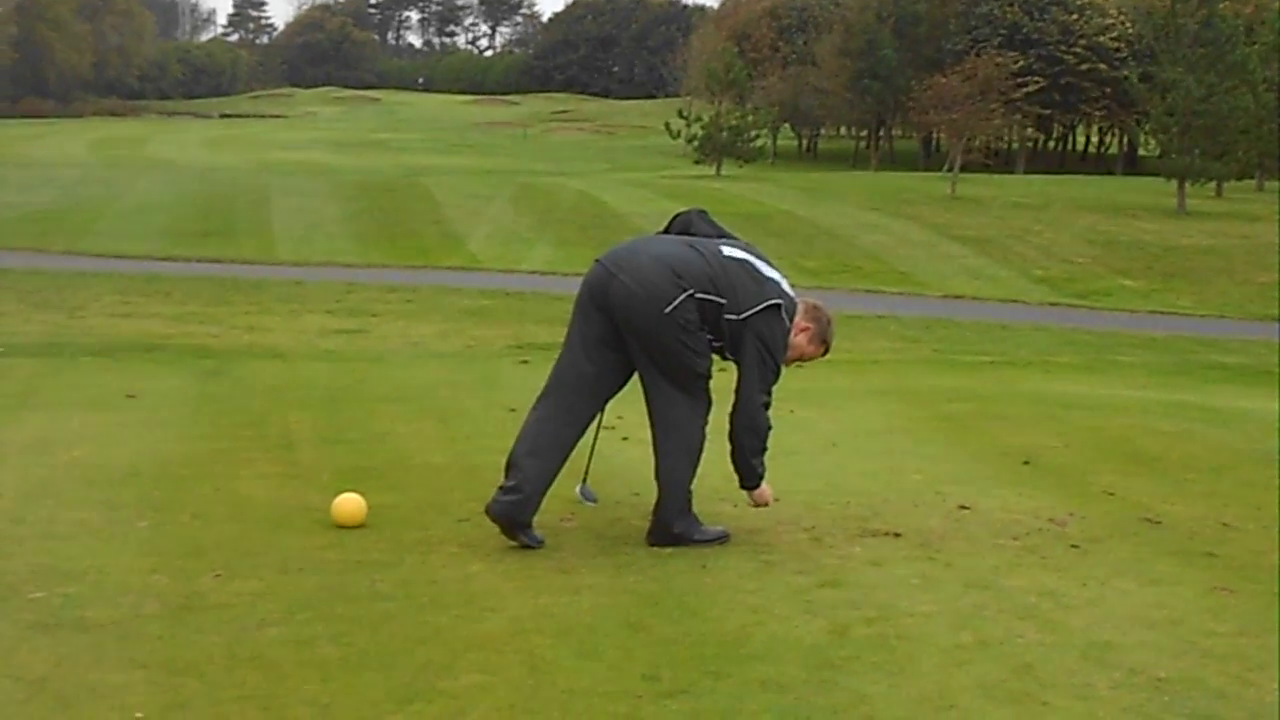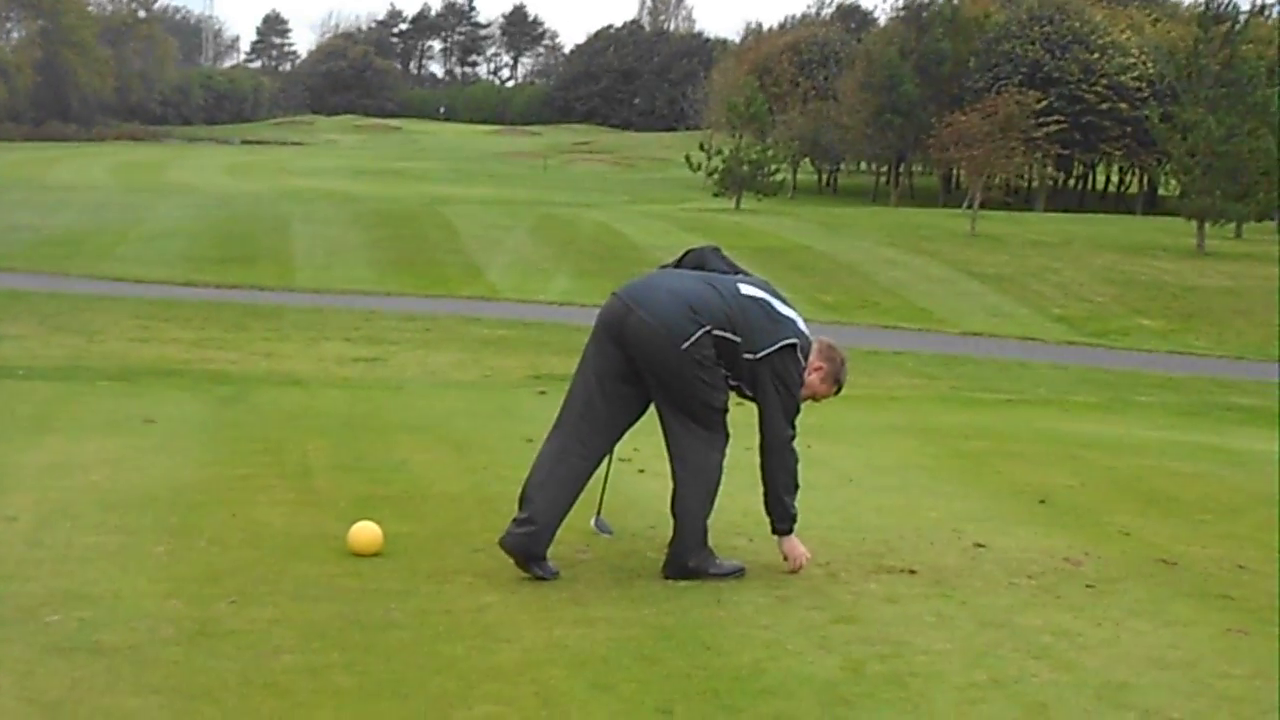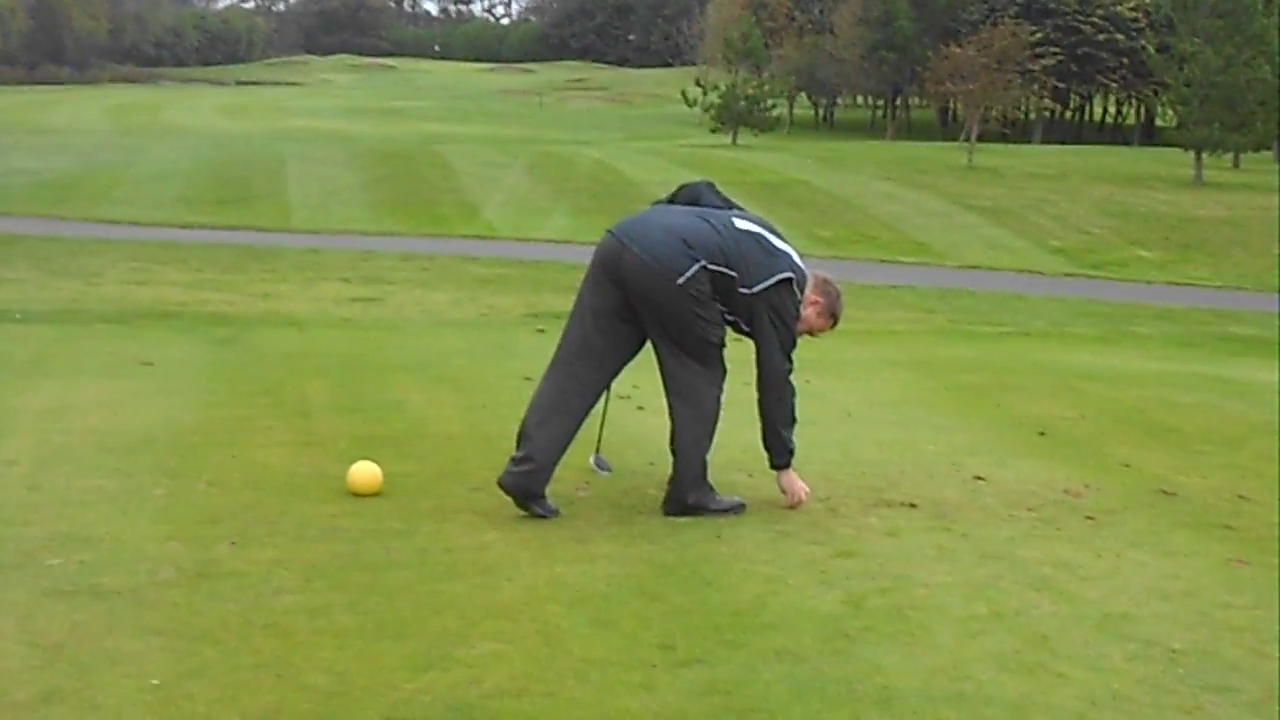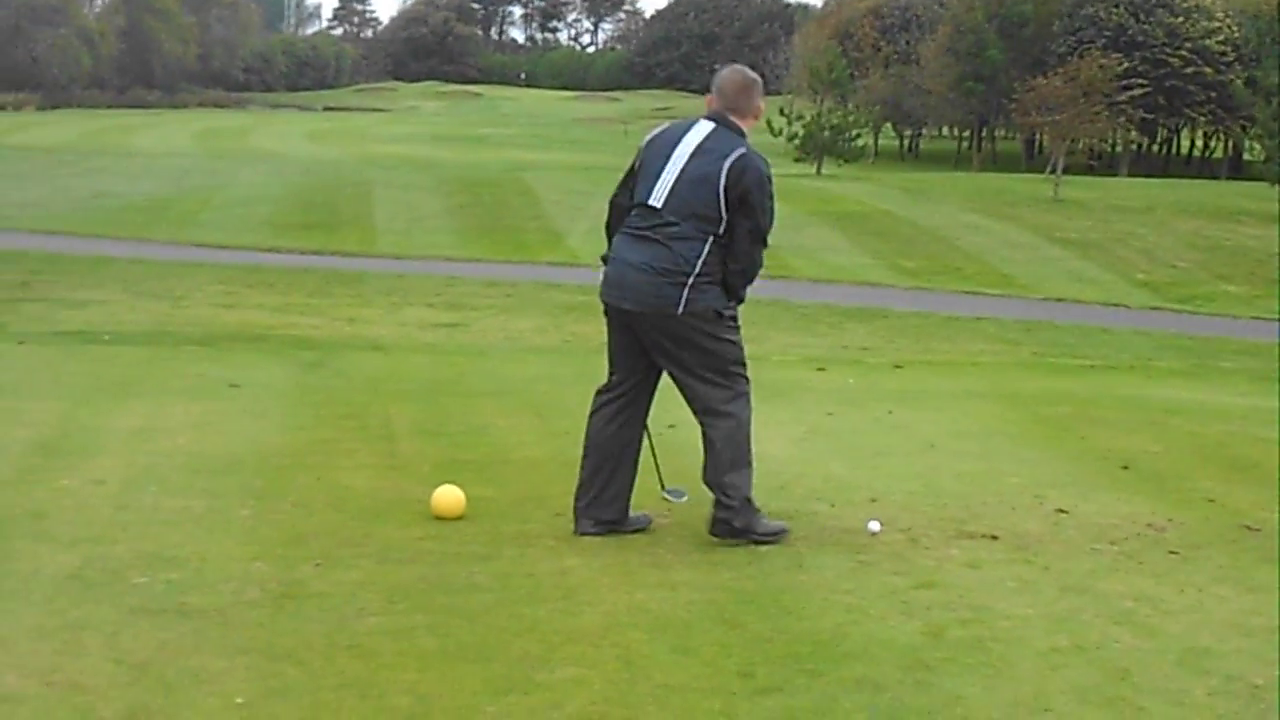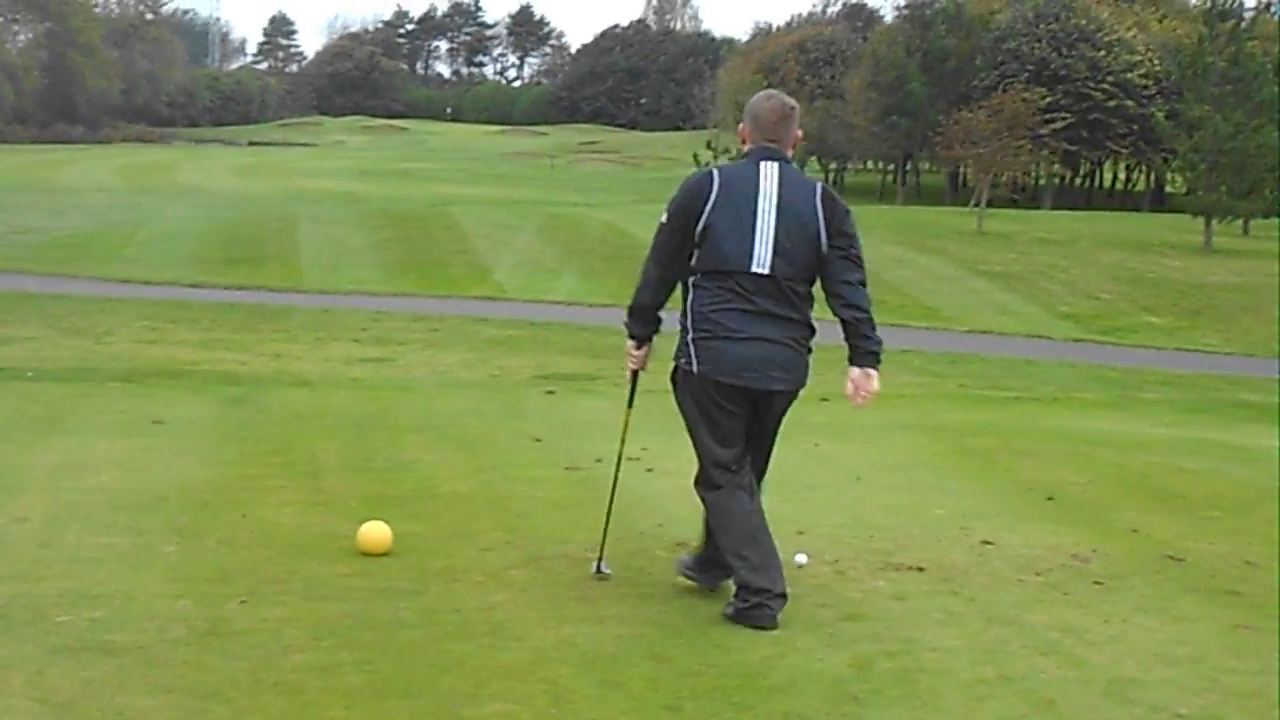
dt=1s
person 1, frame 1
left shoulder: (754, 274)
right shoulder: (772, 319)
left elbow: (691, 220)
right elbow: (751, 406)
right wrist: (752, 480)
left hip: (610, 269)
right hip: (658, 296)
left knee: (568, 397)
right knee: (685, 405)
left ankle: (513, 503)
right ankle: (674, 522)
person 1, frame 2
left shoulder: (767, 307)
right shoulder: (787, 355)
left elbow: (704, 256)
right elbow: (777, 444)
right wrist: (785, 531)
left hip: (627, 303)
right hip: (674, 330)
left knee: (581, 431)
right knee: (703, 440)
left ankle: (527, 535)
right ankle: (689, 555)
person 1, frame 3
left shoulder: (762, 243)
right shoulder: (782, 290)
left elbow: (697, 193)
right elbow: (774, 379)
right wrist: (783, 465)
left hip: (621, 240)
right hip: (671, 269)
left knee: (577, 367)
right knee: (700, 377)
left ankle: (525, 475)
right ankle: (690, 491)
person 1, frame 4
left shoulder: (663, 136)
right shoulder: (747, 166)
left elbow: (618, 207)
right elbow: (746, 252)
right wrist: (725, 298)
left hip: (621, 282)
right hip: (682, 296)
left knee: (623, 392)
right knee: (725, 396)
left ankle: (597, 511)
right ankle: (735, 512)
person 1, frame 5
left shoulder: (705, 186)
right shoulder: (821, 201)
left elbow: (661, 266)
right elbow: (848, 283)
left wrist: (640, 332)
right wrist: (864, 357)
left hip: (711, 356)
right hip: (783, 361)
left knee: (725, 474)
right knee: (745, 468)
left ankle: (761, 593)
right ankle: (715, 561)
